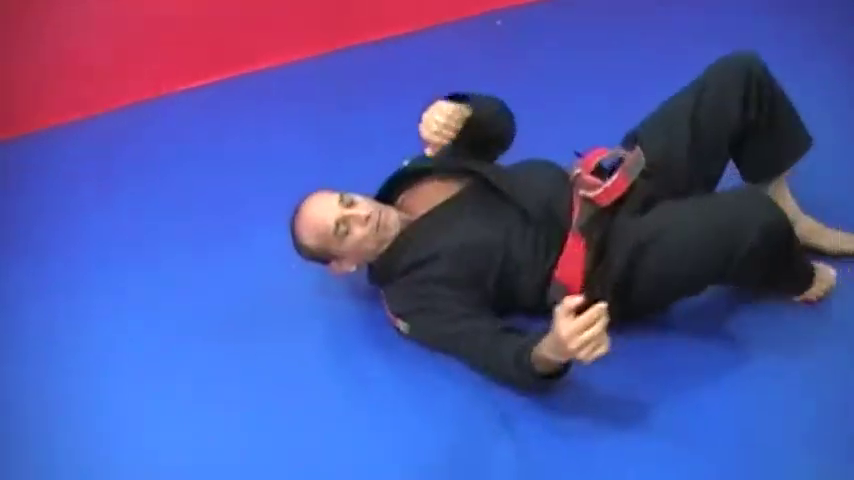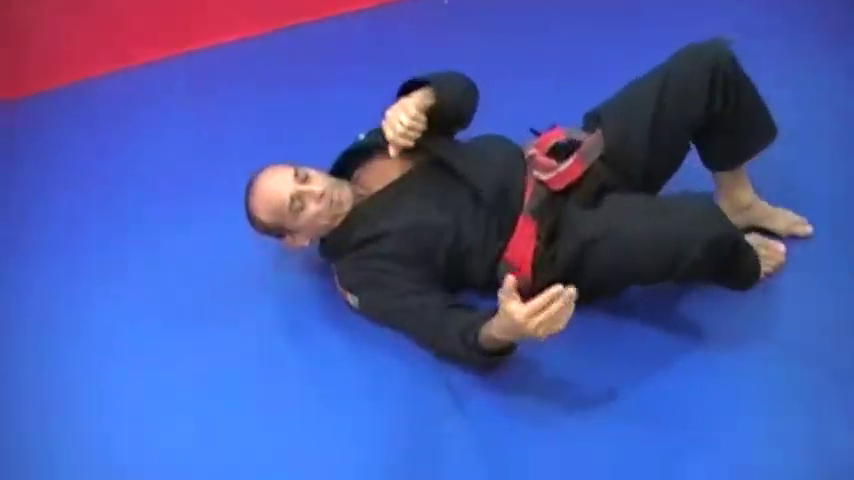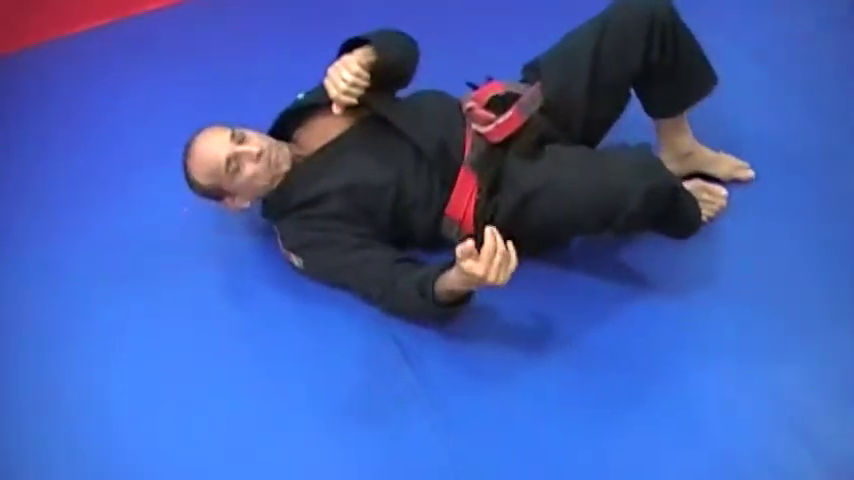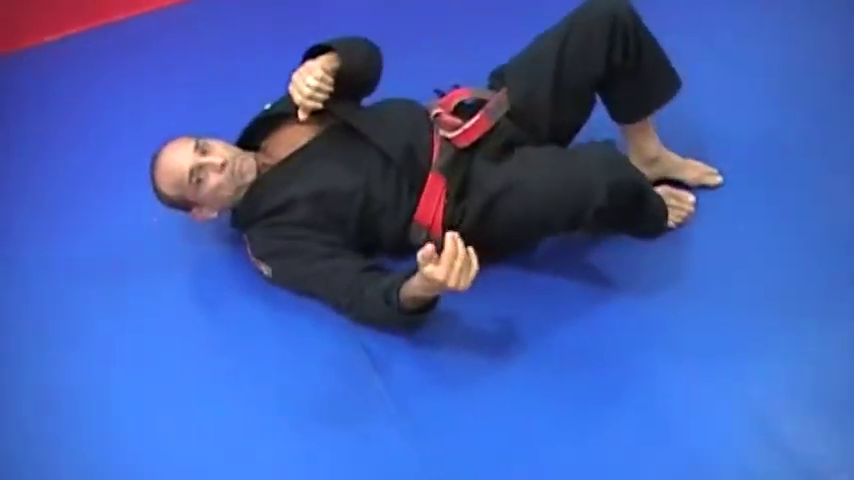
dt=0.2s
person 1, frame 1
left shoulder: (417, 180)
right shoulder: (413, 294)
left elbow: (499, 125)
right elbow: (503, 356)
left wrist: (455, 114)
right wrist: (553, 350)
left hip: (610, 185)
right hip: (615, 265)
left knee: (739, 76)
right knee: (751, 222)
left ankle: (787, 220)
right ankle: (786, 278)
person 1, frame 2
left shoulder: (379, 147)
right shoulder: (364, 269)
left elbow: (462, 93)
right elbow: (446, 329)
left wrist: (417, 101)
right wrist: (500, 330)
left hip: (574, 159)
right hip: (563, 246)
left knee: (708, 64)
right knee: (698, 231)
left ankle: (738, 201)
right ankle: (736, 260)
person 1, frame 3
left shoulder: (319, 105)
right shoulder: (306, 229)
left elbow: (403, 51)
right elbow: (397, 285)
left wrist: (359, 59)
right wrist: (458, 281)
left hip: (513, 113)
right hip: (505, 198)
right knee: (637, 182)
left ankle: (677, 149)
right ankle: (675, 204)
person 1, frame 4
left shoulder: (285, 115)
right shoulder: (274, 238)
left elbow: (367, 59)
right elbow: (364, 294)
left wrist: (324, 64)
right wrist: (420, 288)
left hip: (480, 118)
right hip: (474, 203)
right knee: (601, 176)
left ankle: (646, 153)
right ankle: (646, 209)
